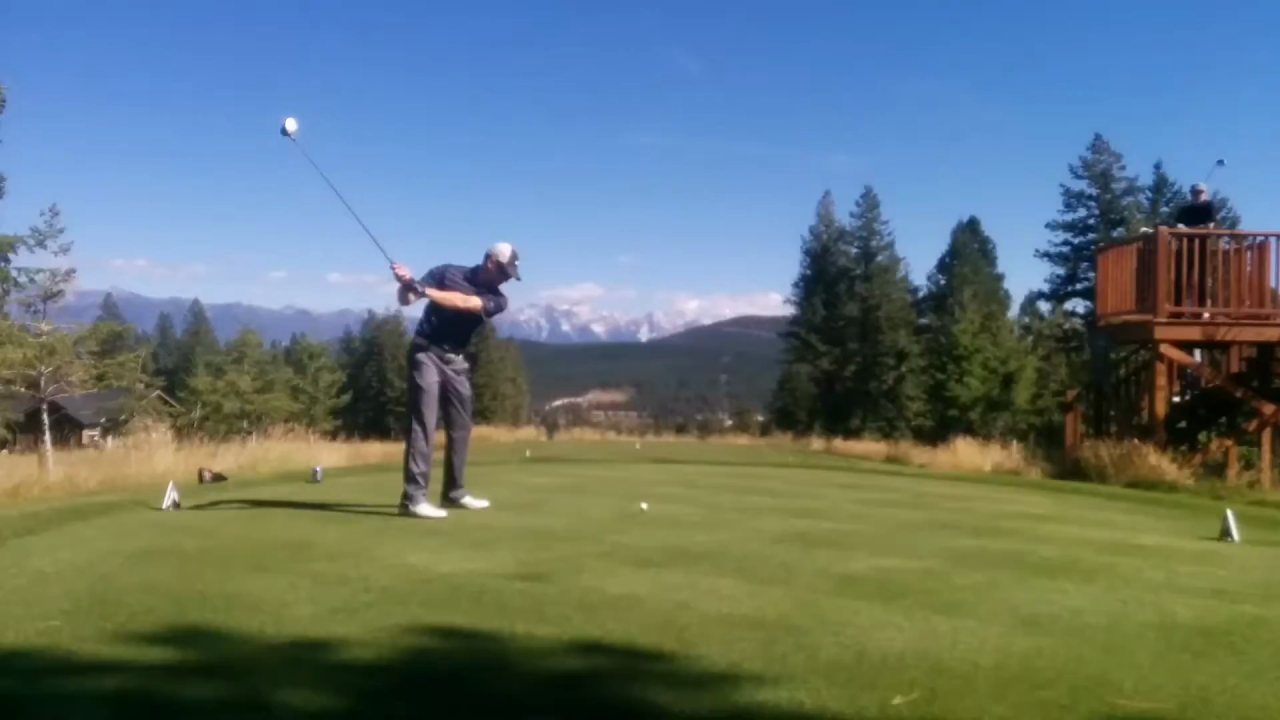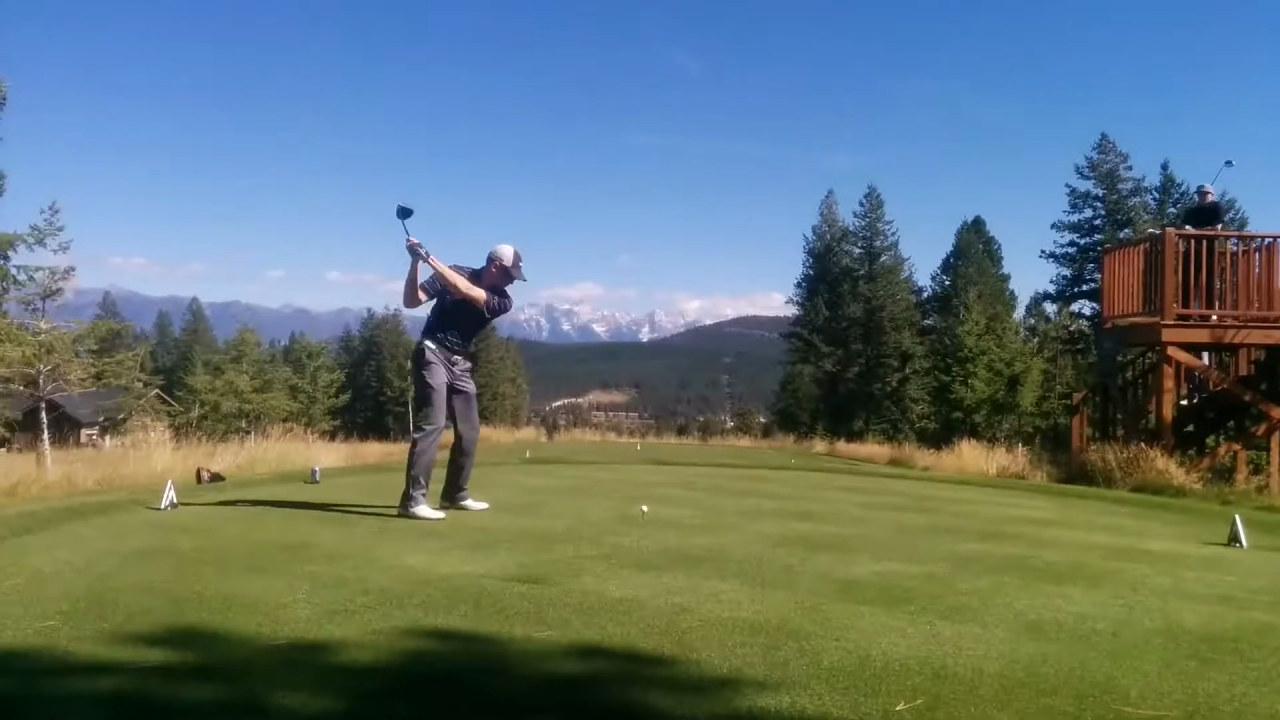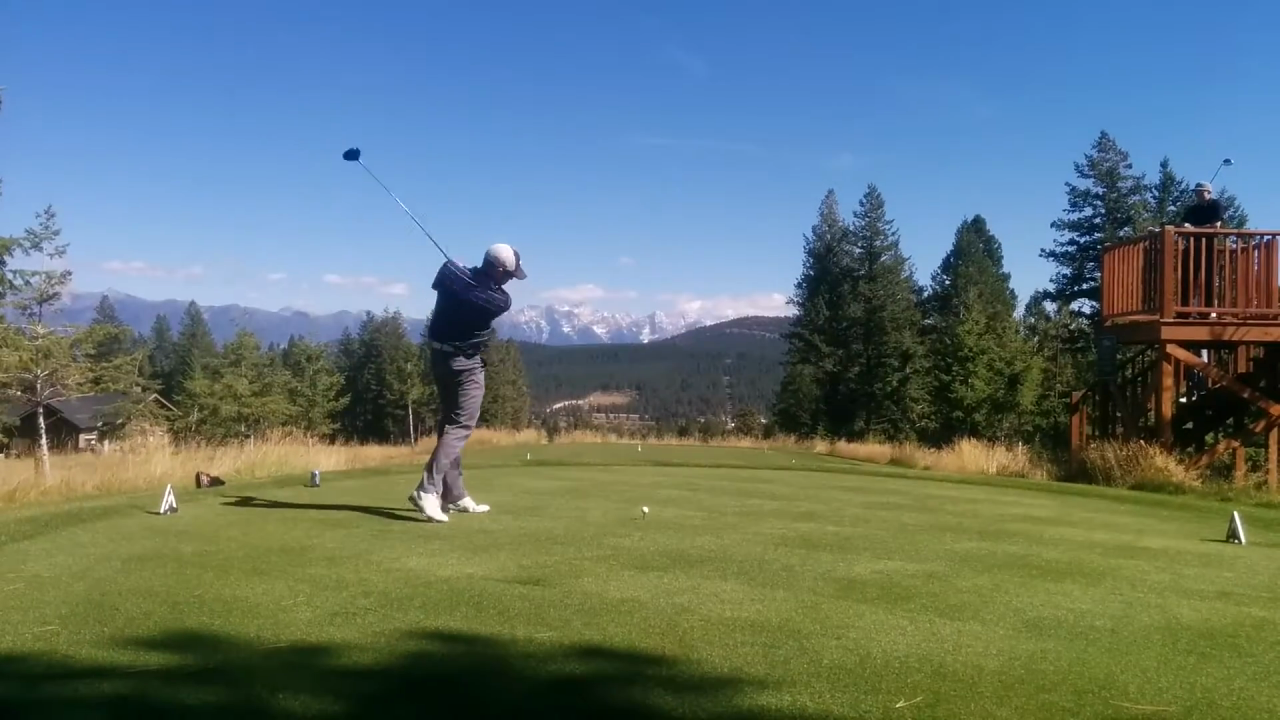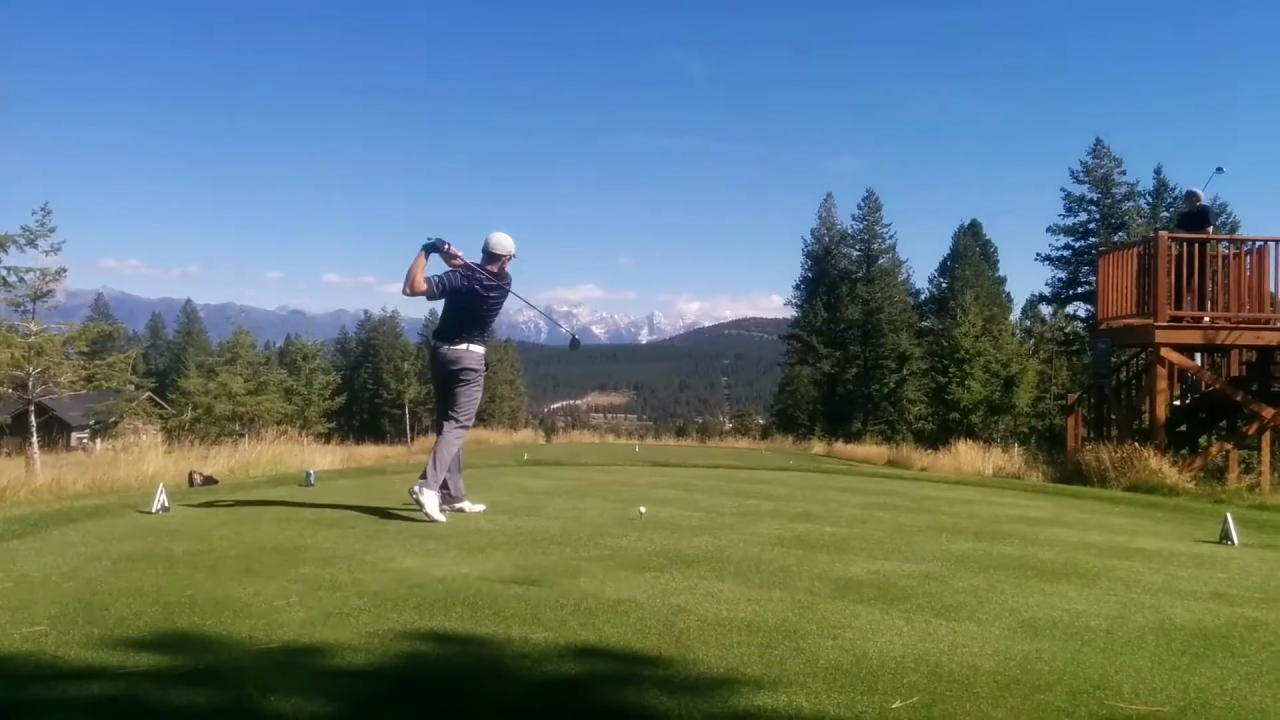
dt=0.3s
person 1, frame 1
left shoulder: (497, 301)
right shoulder: (447, 273)
left elbow: (463, 302)
right elbow: (406, 299)
left wrist: (424, 289)
right wrist: (405, 280)
left hip: (455, 361)
right hip: (426, 353)
left knee: (460, 428)
right knee: (423, 425)
left ankle: (454, 493)
right ankle: (413, 497)
person 1, frame 2
left shoulder: (501, 301)
right shoulder: (454, 273)
left elbow: (465, 290)
right elbow: (411, 301)
left wrist: (431, 261)
right wrist: (416, 262)
left hip: (460, 363)
right hip: (432, 355)
left knee: (469, 430)
right knee: (431, 425)
left ankle: (455, 494)
right ankle: (413, 499)
person 1, frame 3
left shoulder: (450, 271)
right shoulder: (500, 298)
left hip: (440, 357)
right hip: (466, 362)
left knee: (451, 424)
right knee: (460, 428)
left ankle: (455, 496)
right ankle: (427, 490)
person 1, frame 4
left shoulder: (459, 280)
right shoulder: (504, 282)
left elbow: (411, 288)
left wrist: (426, 250)
right wrist: (443, 250)
left hip: (441, 355)
right hip: (469, 359)
left knee: (446, 424)
right knee: (457, 426)
left ankle: (453, 496)
right ankle: (428, 486)
